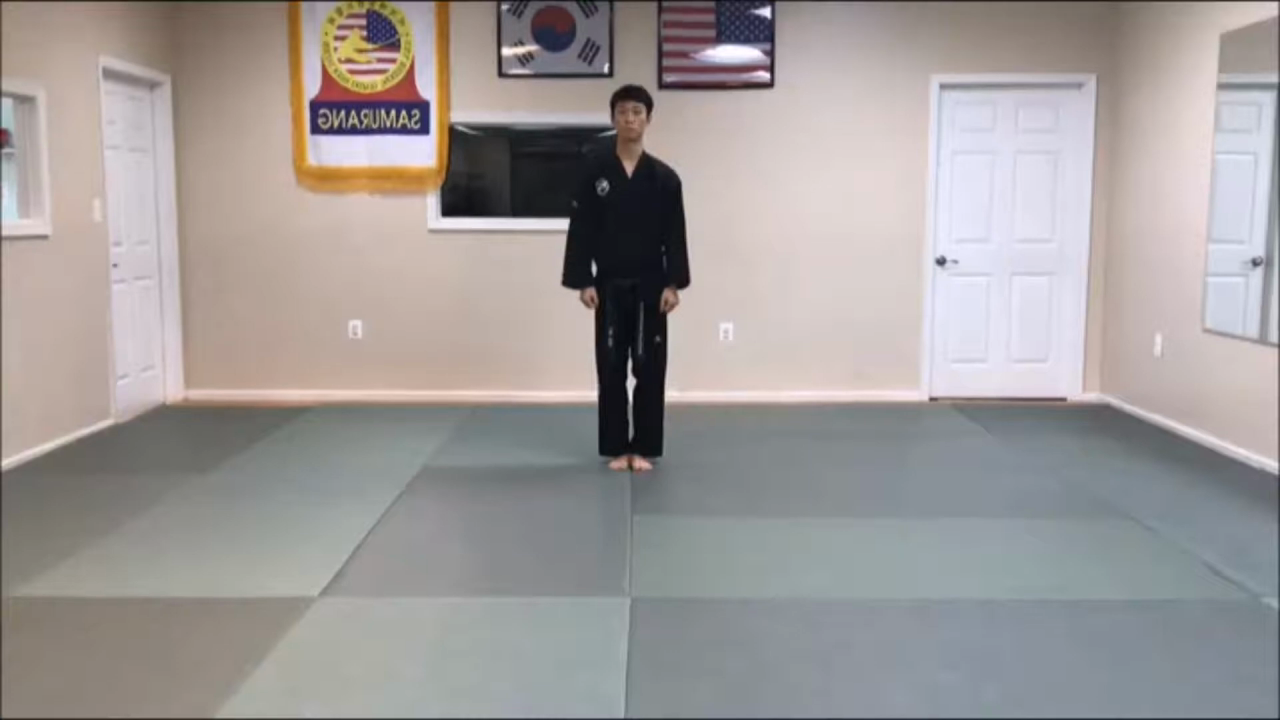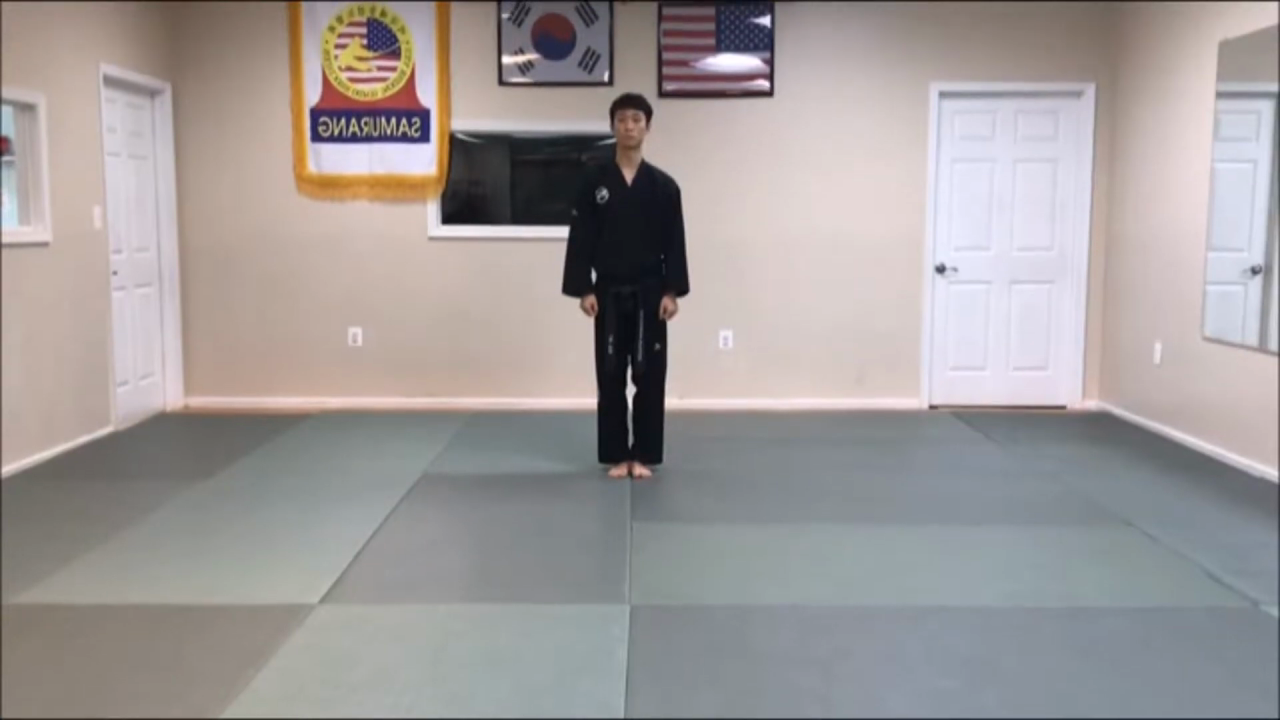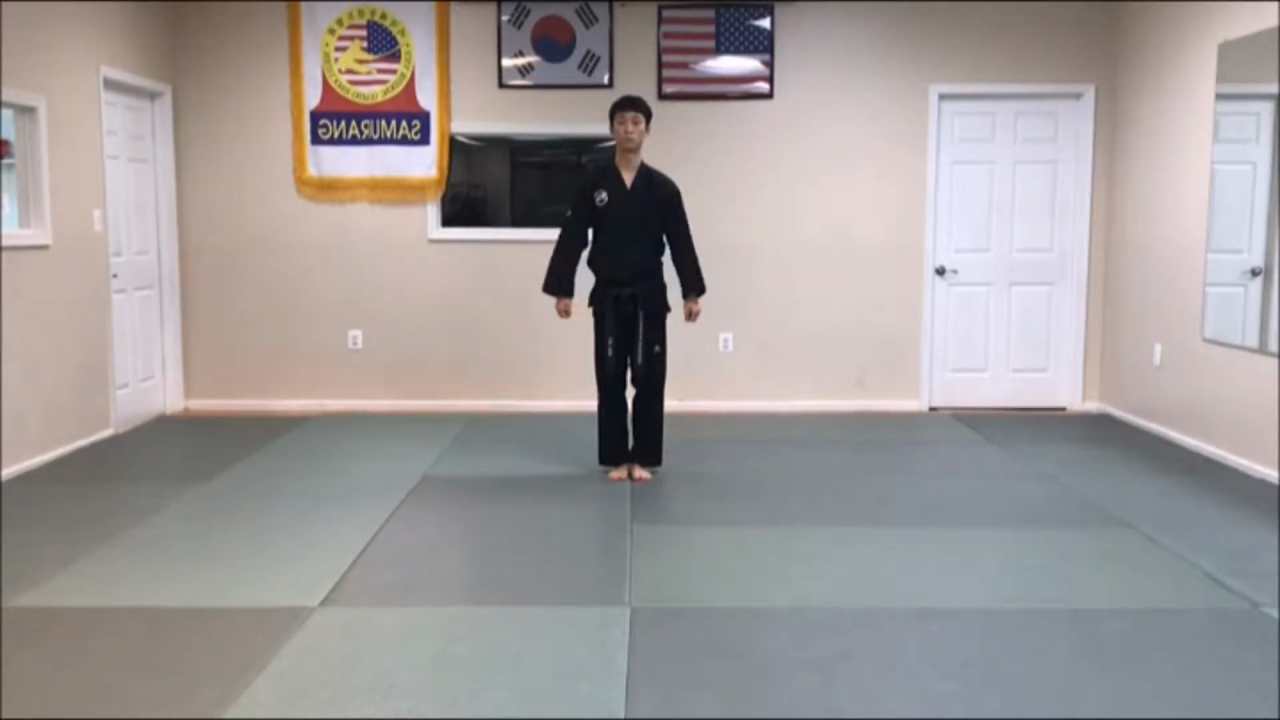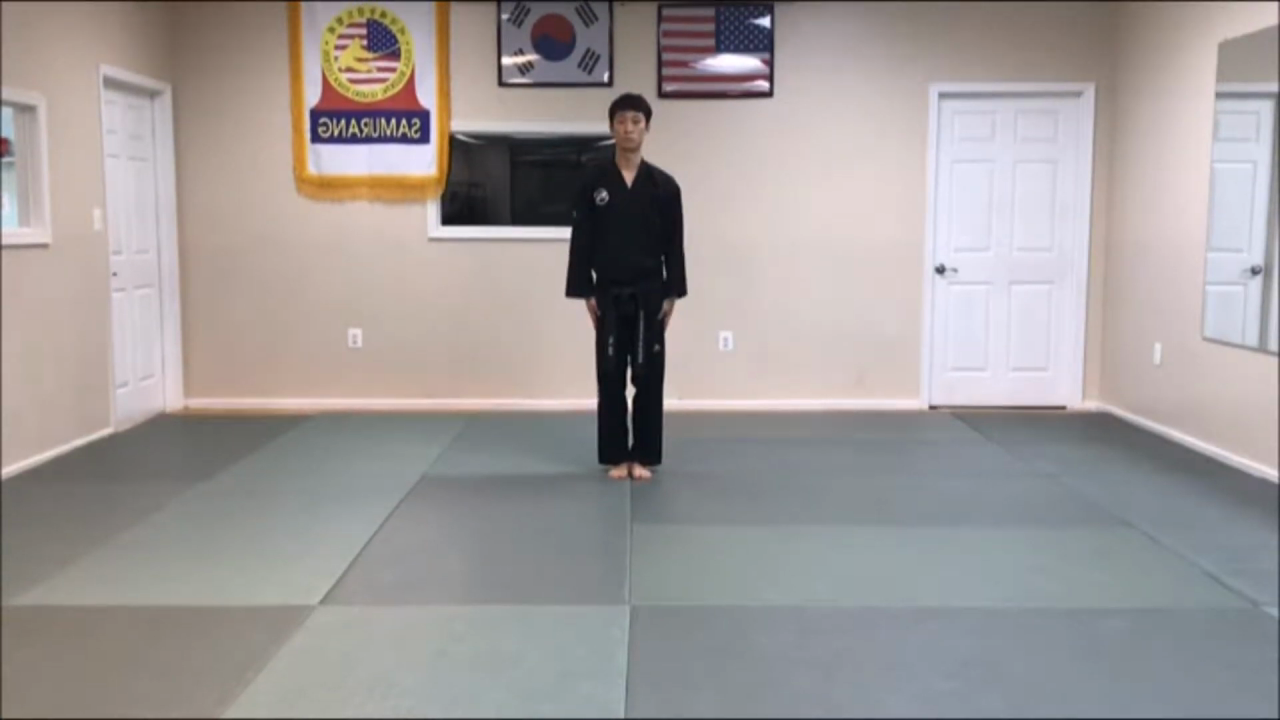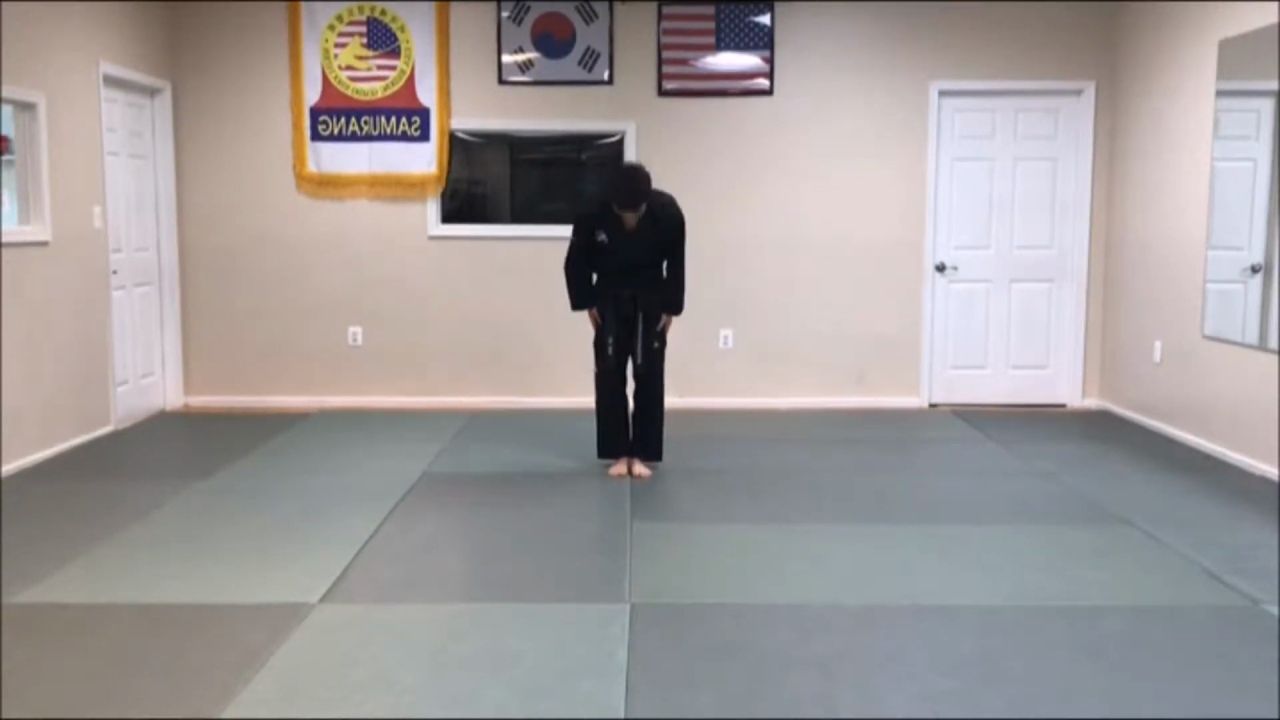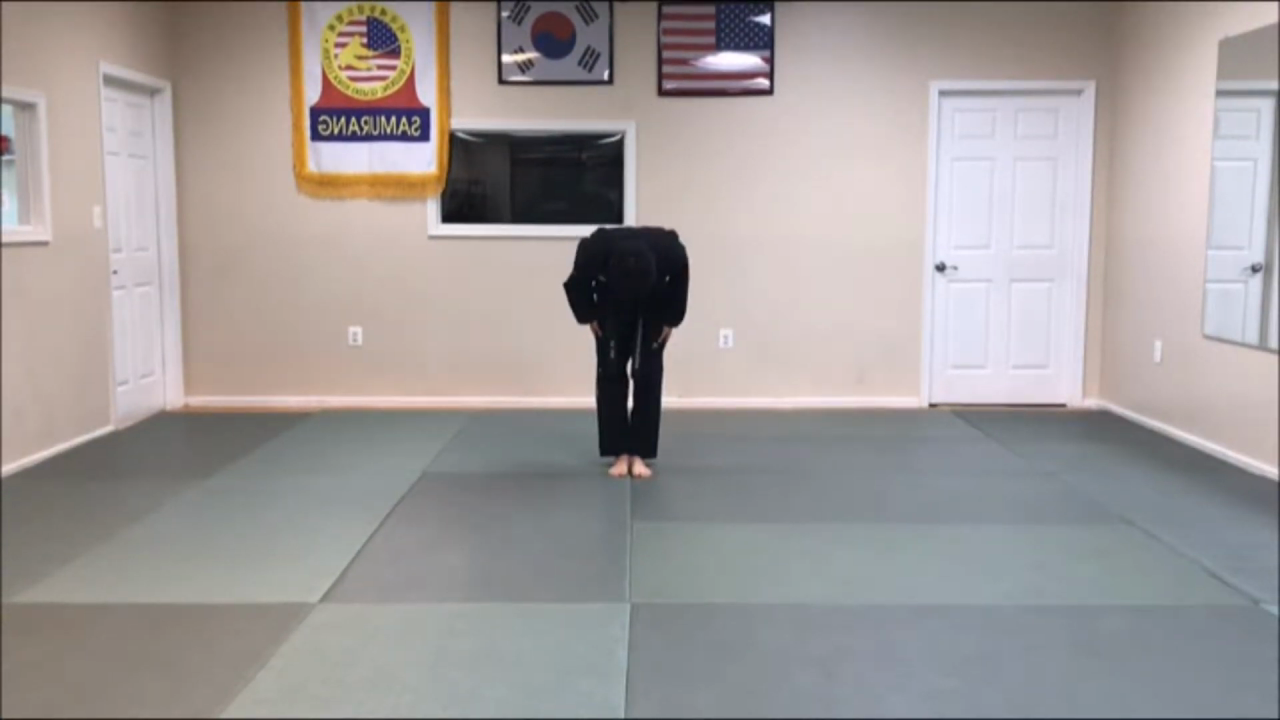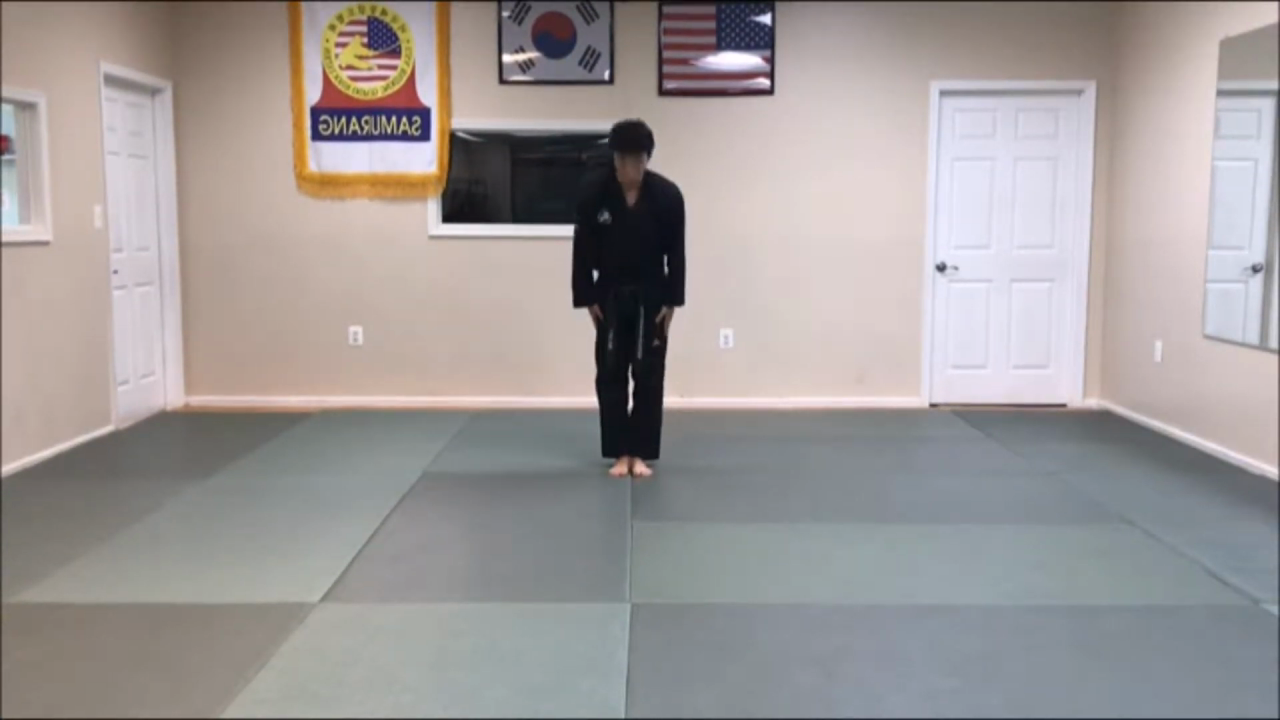
dt=0.7s
person 1, frame 1
left shoulder: (664, 177)
right shoulder: (595, 172)
left elbow: (674, 235)
right elbow: (581, 231)
left wrist: (673, 284)
right wrist: (584, 281)
left hip: (649, 286)
right hip: (609, 286)
left knee: (650, 368)
right knee: (611, 368)
left ankle: (644, 448)
right ankle: (617, 448)
person 1, frame 2
left shoulder: (663, 185)
right shoulder: (594, 181)
left elbow: (674, 242)
right elbow: (581, 239)
left wrist: (672, 291)
right wrist: (584, 289)
left hip: (649, 293)
right hip: (609, 293)
left knee: (649, 375)
right knee: (610, 376)
left ankle: (643, 456)
right ankle: (617, 456)
person 1, frame 3
left shoulder: (662, 187)
right shoulder: (593, 184)
left elbow: (681, 241)
right elbow: (572, 237)
left wrist: (692, 293)
right wrist: (562, 289)
left hip: (649, 295)
right hip: (609, 295)
left knee: (649, 378)
right knee: (610, 378)
left ankle: (644, 458)
right ankle: (617, 457)
person 1, frame 4
left shoulder: (663, 185)
right shoulder: (594, 182)
left elbow: (673, 243)
right elbow: (582, 241)
left wrist: (672, 294)
right wrist: (586, 292)
left hip: (649, 295)
right hip: (609, 295)
left knee: (648, 377)
right knee: (610, 377)
left ankle: (643, 457)
right ankle: (617, 457)
person 1, frame 5
left shoulder: (668, 212)
right shoulder: (592, 213)
left elbow: (676, 264)
right elbow: (576, 263)
left wrist: (670, 308)
right wrist: (588, 303)
left hip: (650, 301)
right hip: (609, 300)
left knee: (648, 373)
right knee: (609, 373)
left ankle: (642, 453)
right ankle: (618, 453)
person 1, frame 6
left shoulder: (671, 252)
right shoulder: (593, 252)
left elbow: (679, 285)
right elbow: (576, 285)
left wrist: (670, 320)
right wrist: (589, 316)
left hip: (653, 311)
right hip: (610, 309)
left knee: (646, 374)
right knee: (611, 373)
left ankle: (639, 452)
right ankle: (620, 451)
person 1, frame 7
left shoulder: (668, 195)
right shoulder: (594, 195)
left elbow: (676, 252)
right elbow: (583, 252)
left wrist: (672, 301)
right wrist: (588, 299)
left hip: (651, 298)
right hip: (610, 298)
left knee: (648, 375)
right knee: (610, 374)
left ankle: (641, 453)
right ankle: (620, 452)
